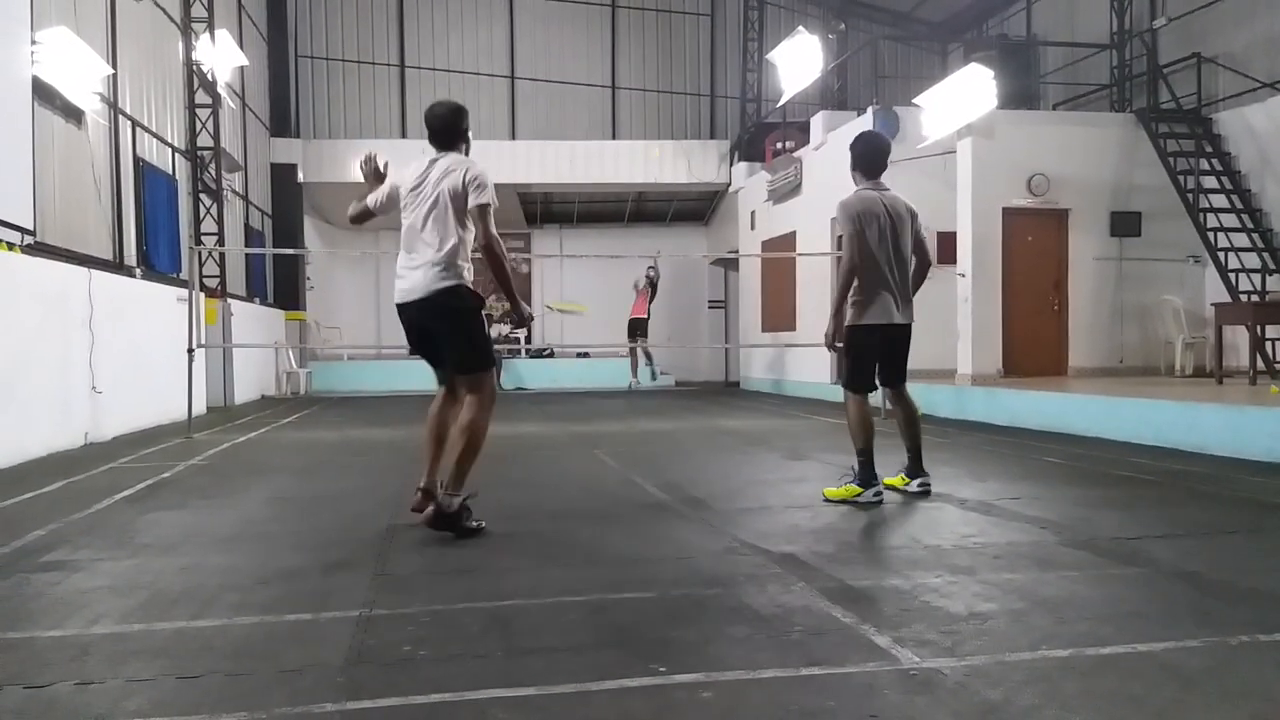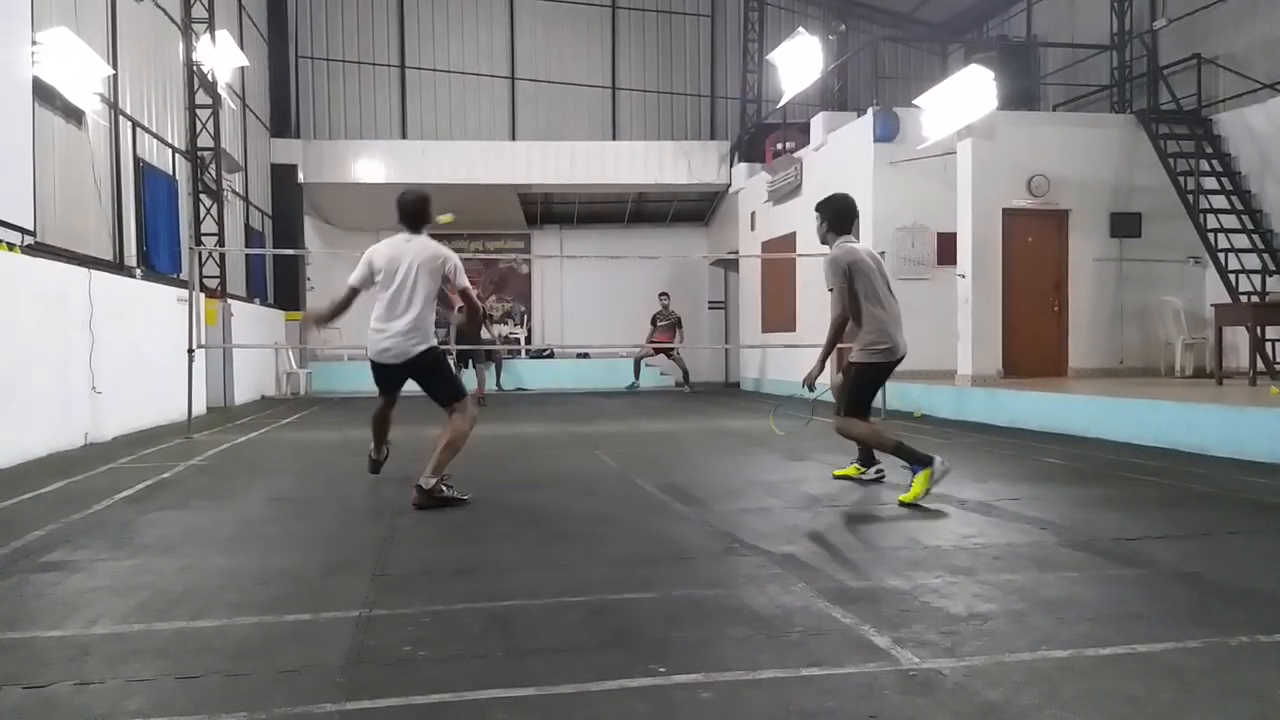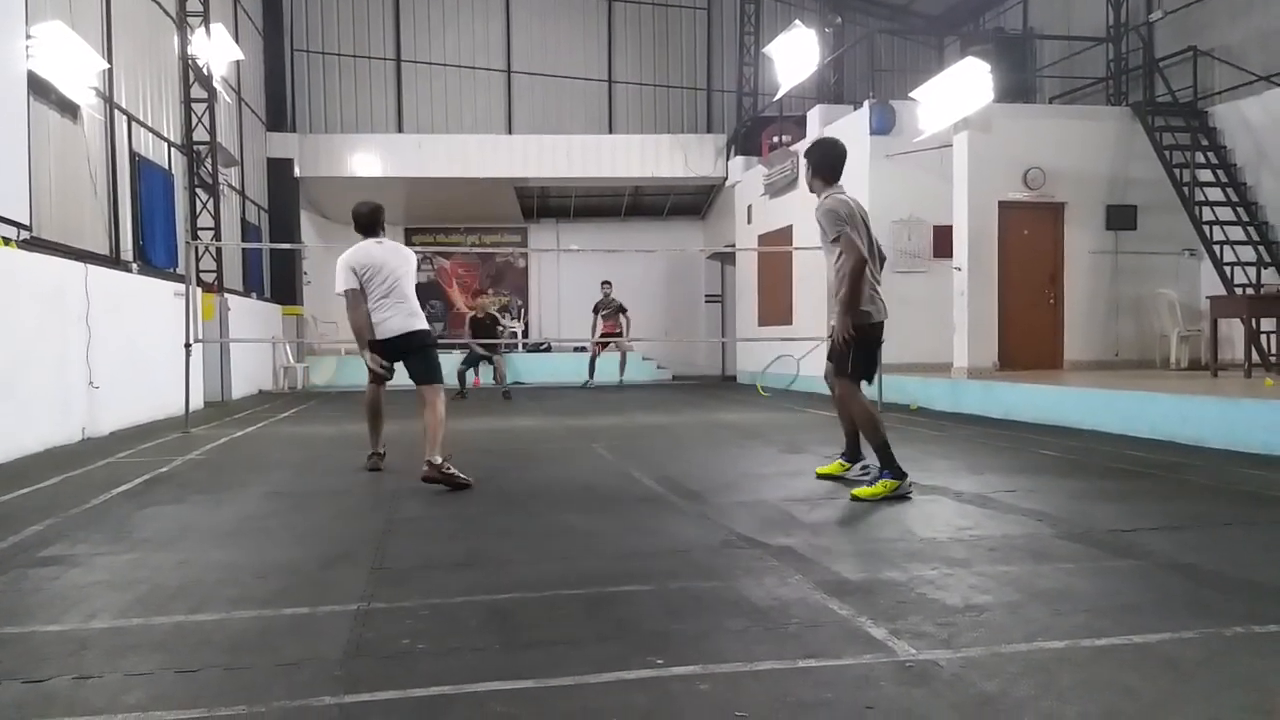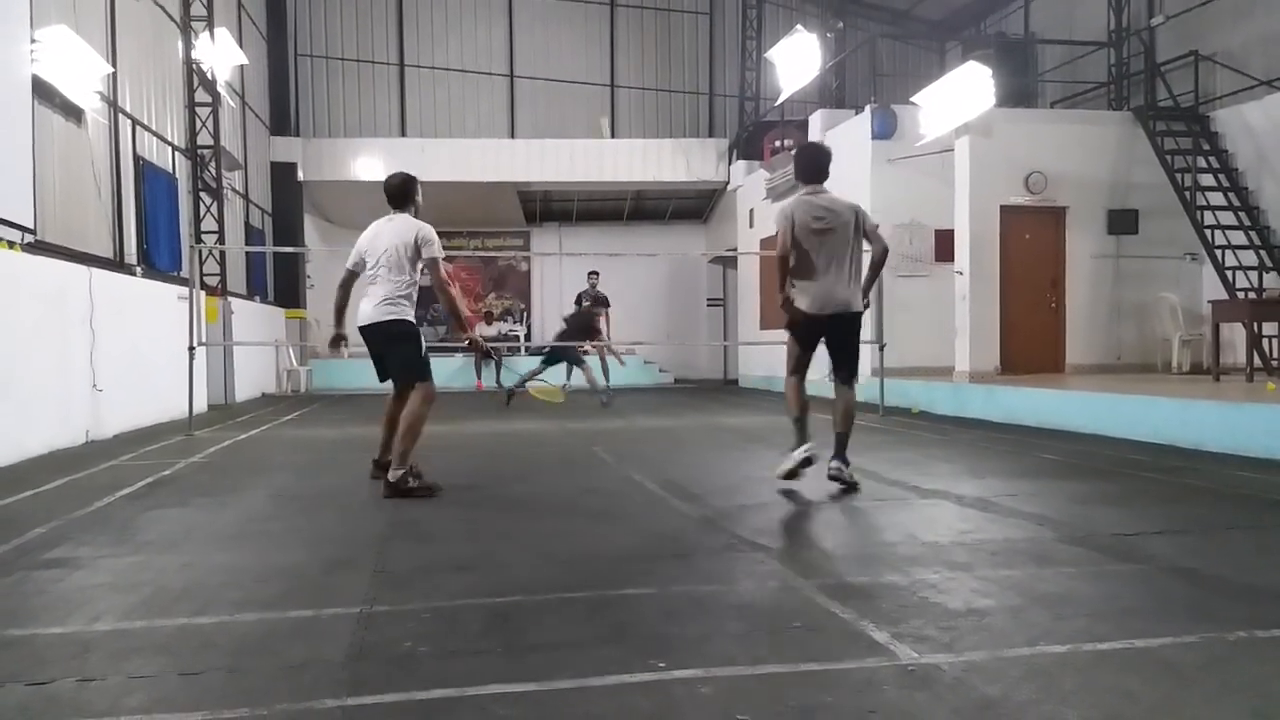
dt=0.5s
person 1, frame 1
left shoulder: (851, 205)
right shoulder: (904, 207)
left elbow: (849, 263)
right elbow: (924, 260)
left wrist: (834, 317)
left hip: (865, 314)
right hip: (900, 315)
left knee: (855, 393)
right knee: (897, 389)
left ankle: (866, 480)
right ankle: (916, 472)
person 1, frame 2
left shoulder: (836, 259)
right shoulder: (866, 253)
left elbow: (841, 315)
left wrist: (820, 364)
left hip: (874, 349)
right hip: (889, 344)
left knee: (845, 422)
right knee: (848, 401)
left ankle: (923, 463)
right ankle: (867, 462)
person 1, frame 3
left shoulder: (828, 207)
right shoulder: (849, 203)
left elbow: (856, 258)
right elbow: (877, 256)
left wrist: (843, 315)
left hip: (857, 314)
right hip: (864, 310)
left knee: (847, 389)
right knee: (835, 378)
left ankle: (893, 474)
right ankle: (852, 458)
person 1, frame 4
left shoulder: (790, 210)
right shoulder: (851, 208)
left elbow: (783, 253)
right elbow: (882, 247)
left wrist: (783, 291)
right wrist: (865, 290)
left hip: (809, 305)
right hip: (848, 307)
left knee: (794, 376)
right knee: (844, 384)
left ankle: (802, 442)
right ankle: (840, 457)
person 2, frame 1
left shoulder: (407, 178)
right shoulder: (471, 173)
left elbow: (355, 215)
right elbow: (487, 241)
left wrist: (373, 185)
right wrist: (516, 303)
left hip: (407, 296)
right hip: (446, 291)
left knee: (451, 389)
right knee: (481, 394)
left ankle: (429, 488)
right ankle: (449, 502)
person 2, frame 2
left shoulder: (377, 252)
right shoulder: (443, 255)
left elbow: (345, 300)
right elbow: (473, 305)
left wrist: (321, 317)
right wrist: (475, 325)
left hip: (381, 349)
right hip: (420, 349)
left knee: (387, 398)
right knee: (464, 414)
left ankle: (377, 454)
right ankle: (429, 483)
person 2, frame 3
left shoulder: (348, 258)
right shoulder: (407, 253)
left elbow: (355, 307)
left wrist: (365, 351)
left hip: (379, 335)
right hip: (416, 330)
left knee: (376, 383)
right knee: (434, 398)
left ankle: (376, 452)
right ankle: (434, 461)
person 2, frame 4
left shoulder: (371, 232)
right shoulder: (422, 230)
left elbow: (344, 285)
right elbow: (442, 284)
left wrist: (338, 328)
right wrist: (466, 331)
left hip: (370, 320)
right hip: (394, 321)
left knee: (403, 389)
right knee: (423, 392)
left ankle: (385, 460)
right ankle: (398, 474)
